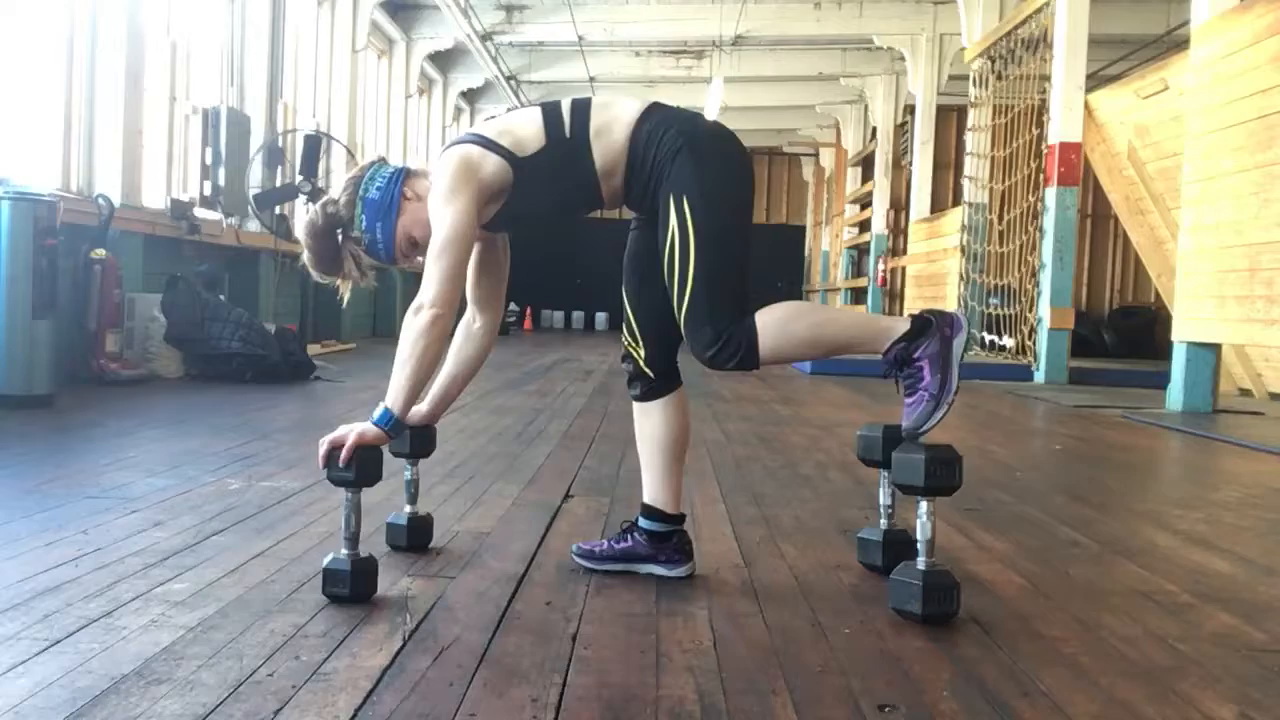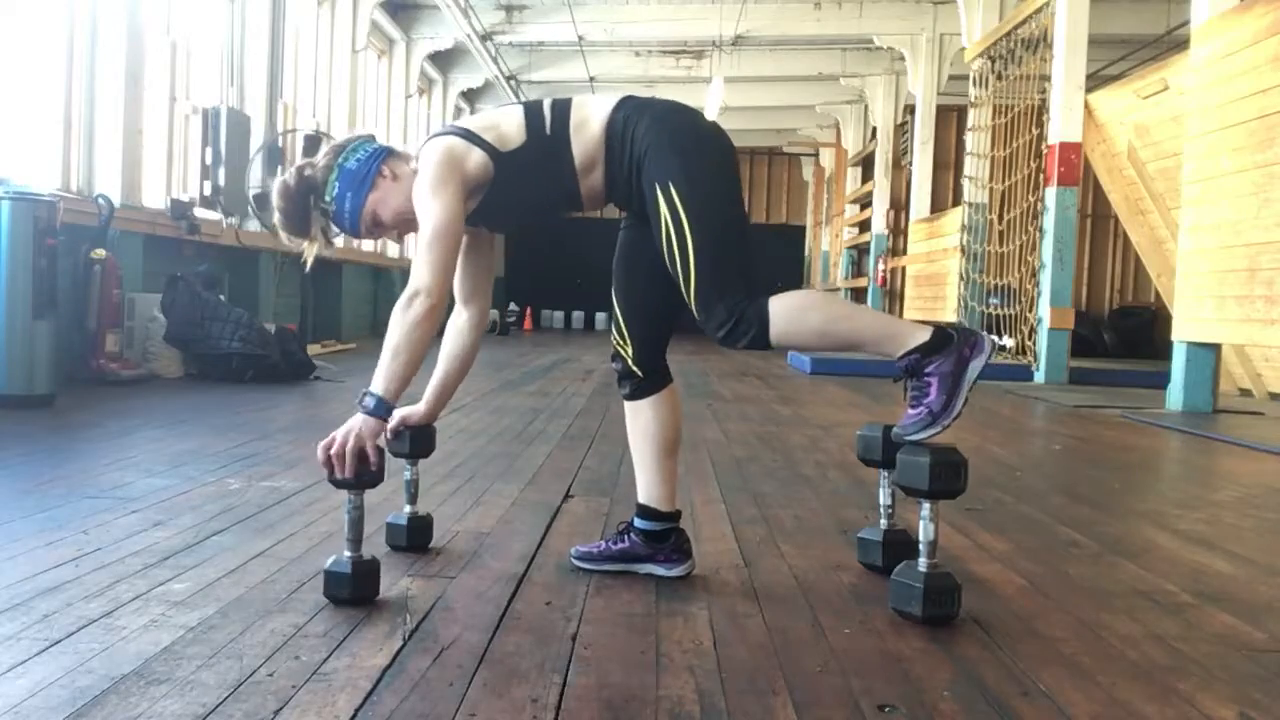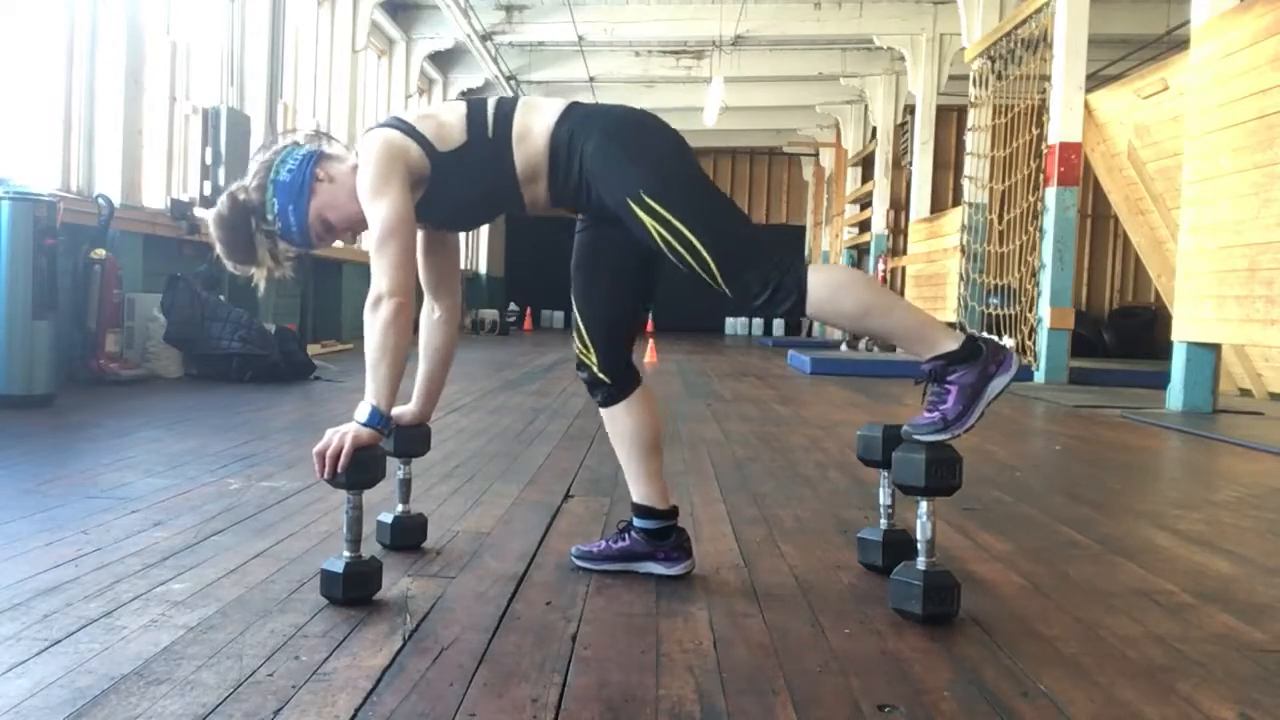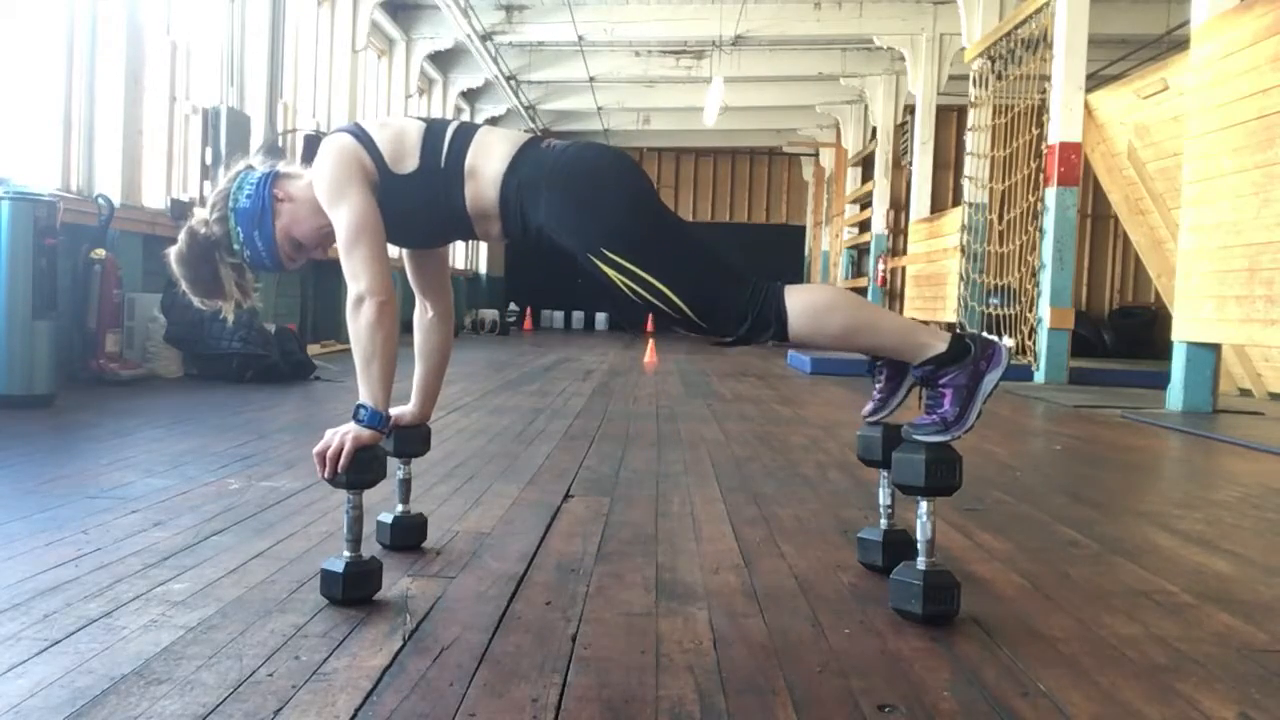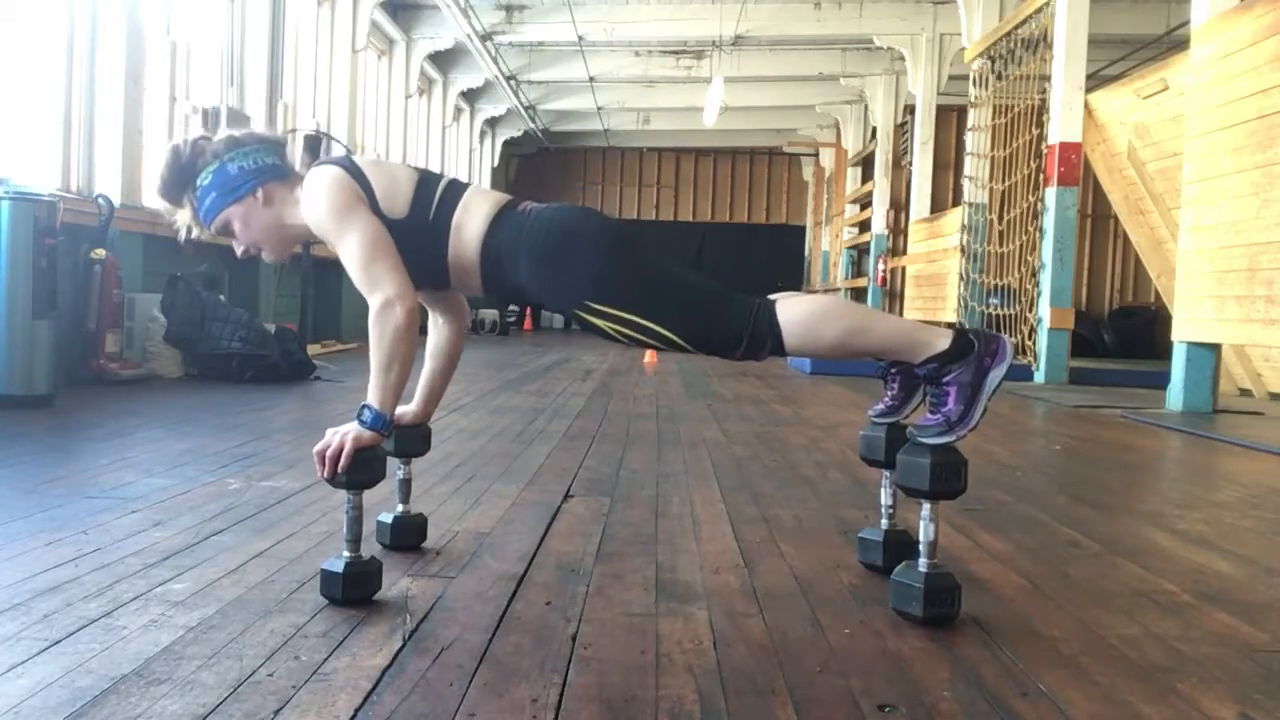
dt=1s
person 1, frame 1
left shoulder: (457, 174)
right shoulder: (477, 204)
left elbow: (432, 310)
right elbow: (481, 318)
left wrist: (385, 419)
right wrist: (429, 409)
left hip: (689, 159)
right hip: (664, 187)
left knee: (717, 340)
right knee: (647, 361)
left ankle: (916, 336)
right ankle: (661, 534)
person 1, frame 2
left shoulder: (442, 167)
right shoulder: (463, 197)
left elbow: (422, 298)
right elbow: (470, 309)
left wrist: (373, 410)
right wrist: (427, 408)
left hip: (668, 150)
right hip: (651, 184)
left knee: (731, 317)
right knee: (636, 360)
left ankle: (932, 349)
right ankle: (658, 533)
person 1, frame 3
left shoulder: (379, 158)
right shoulder: (417, 192)
left elbow: (391, 298)
right elbow: (442, 303)
left wrist: (373, 417)
right wrist: (419, 409)
left hip: (618, 156)
right hip: (604, 188)
left knee: (763, 282)
right knee: (602, 362)
left ankle: (961, 356)
right ankle: (657, 532)
person 1, frame 4
left shoulder: (336, 166)
right shoulder: (390, 196)
left elbow: (371, 299)
right elbow: (433, 303)
left wrist: (370, 415)
right wrist: (417, 409)
left hip: (578, 193)
right hip: (576, 193)
left knee: (747, 311)
right knee: (726, 308)
left ankle: (951, 352)
right ankle: (898, 348)
person 1, frame 5
left shoulder: (324, 191)
right shoulder: (352, 198)
left elbow: (393, 304)
right elbow: (448, 309)
left wrist: (374, 418)
right wrist: (418, 411)
left hip: (559, 259)
right hip: (560, 248)
left knee: (750, 329)
right knee: (743, 322)
left ankle: (954, 349)
right ankle: (912, 357)
